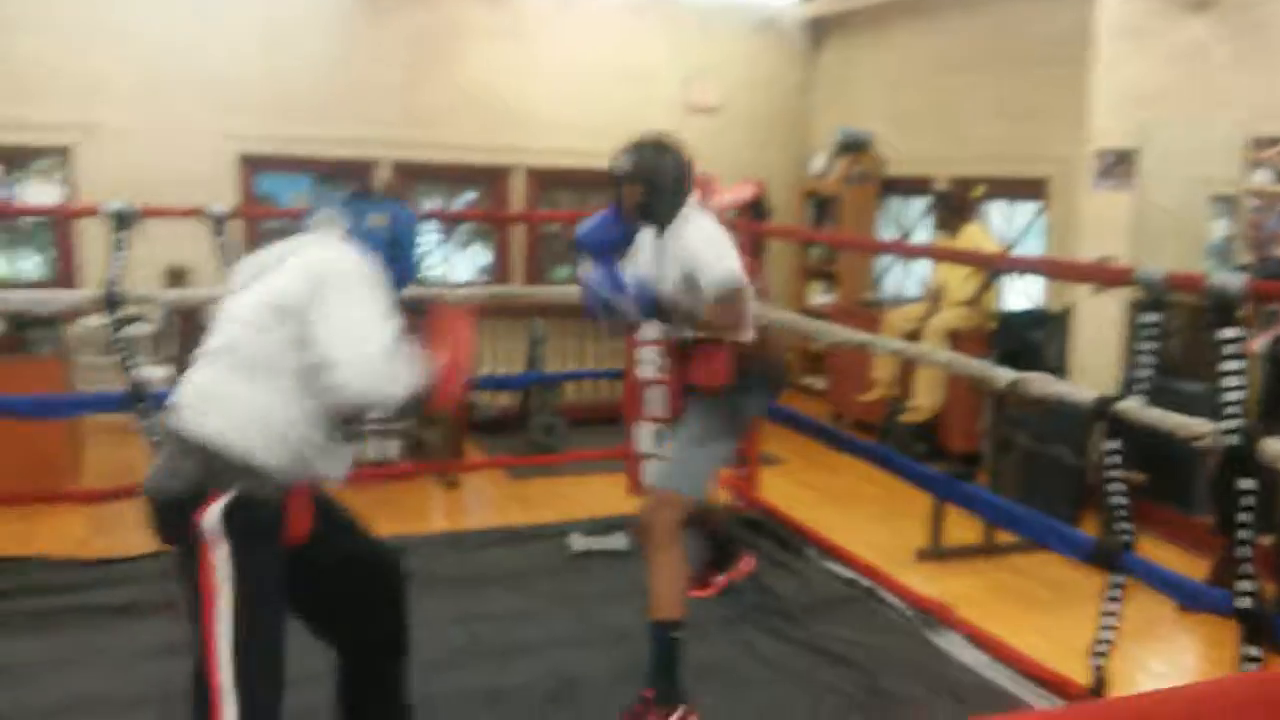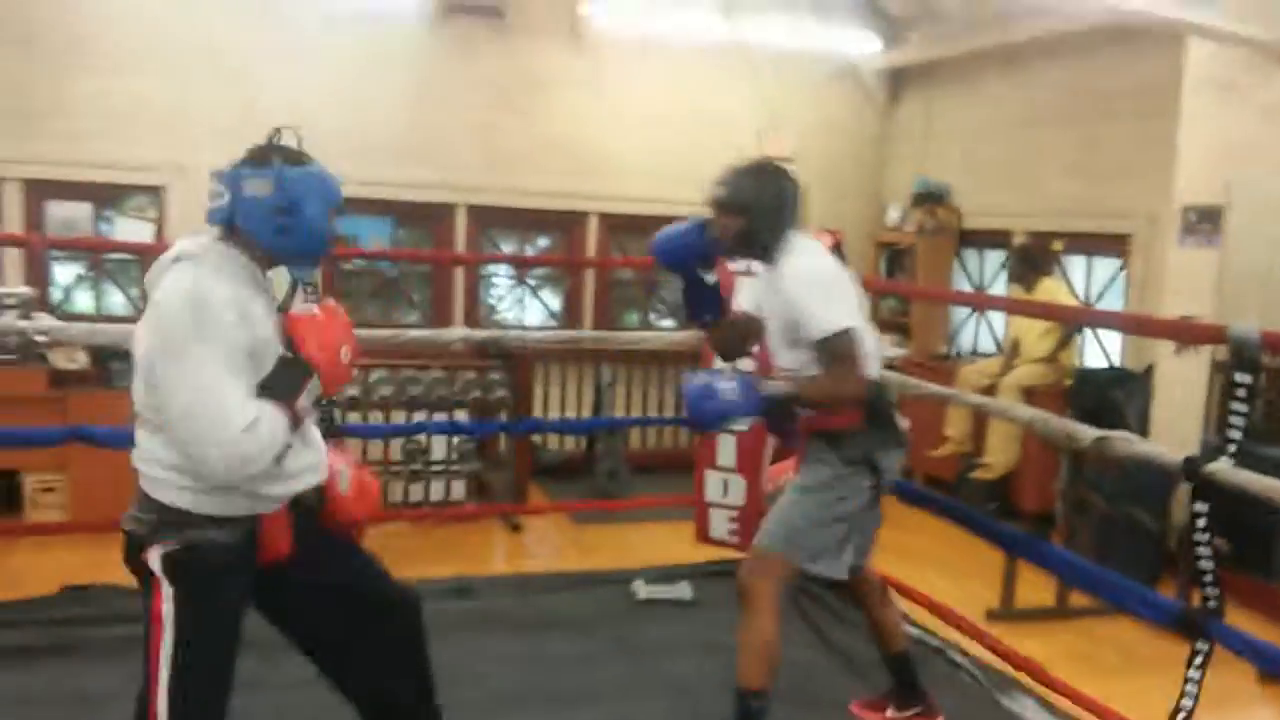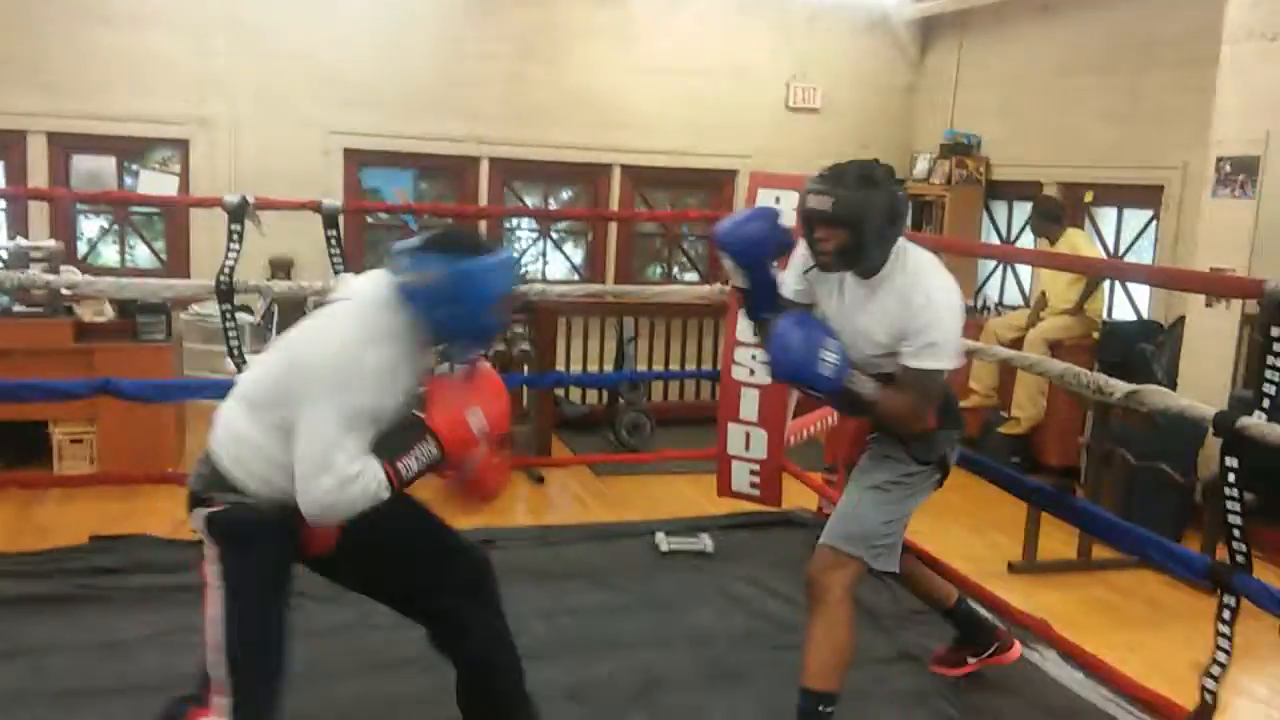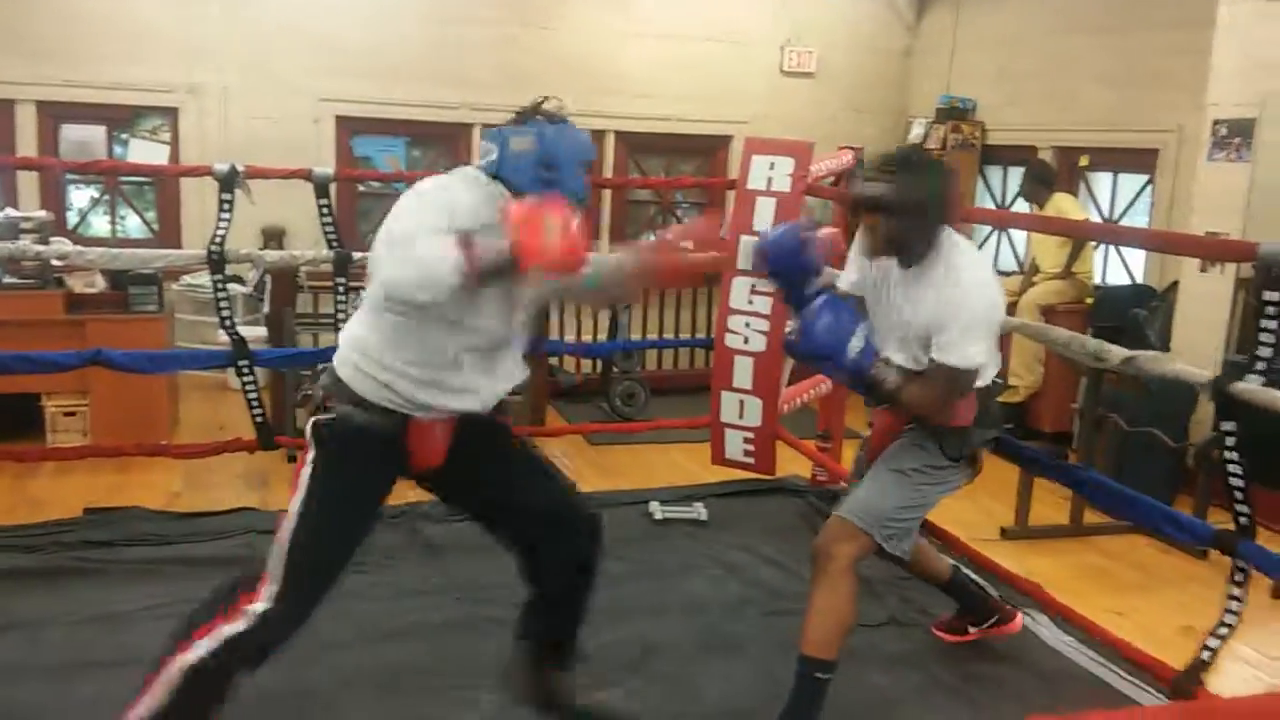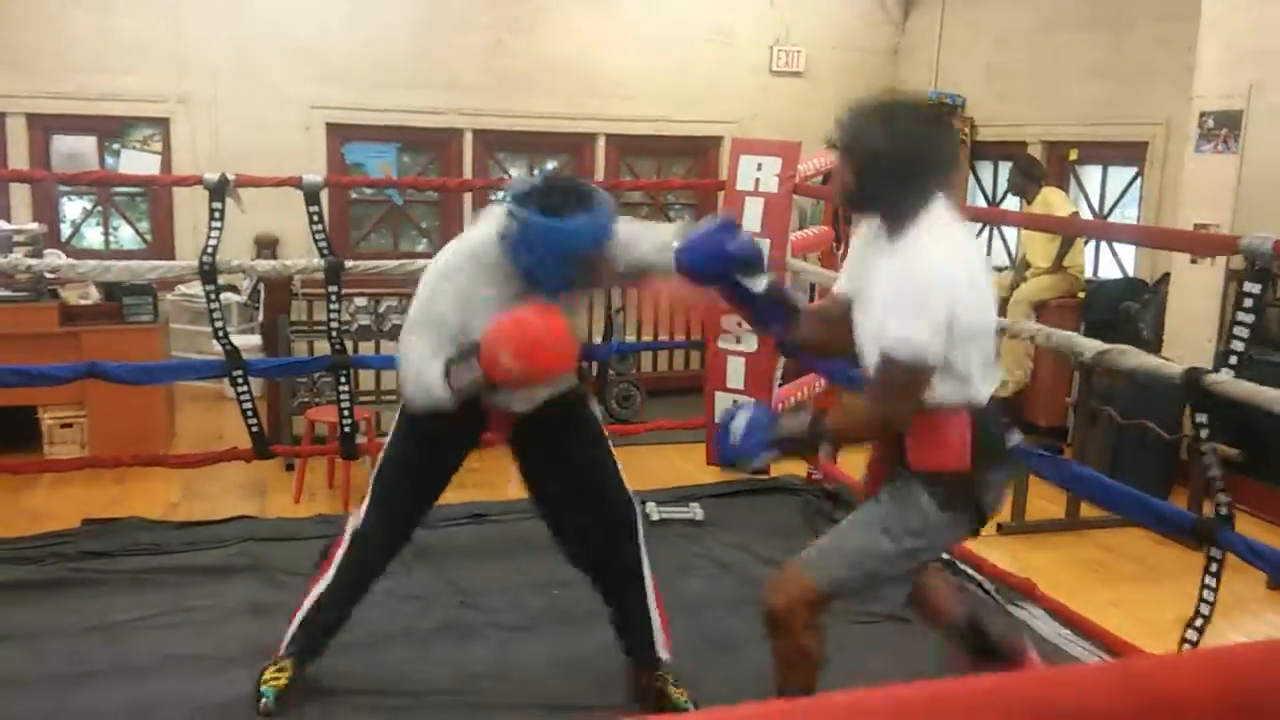
dt=0.5s
person 1, frame 1
left shoulder: (698, 237)
right shoulder: (650, 235)
left elbow: (732, 319)
right elbow: (619, 309)
left wrist: (660, 304)
right wrist: (606, 267)
left hip: (724, 388)
right hip: (695, 380)
left knee: (658, 518)
right knee: (678, 493)
right ankle: (727, 552)
person 1, frame 2
left shoulder: (805, 275)
right shoulder: (778, 266)
left elbow: (853, 382)
right elbow: (735, 338)
left wrist: (765, 397)
right wrist: (693, 281)
left hip: (849, 444)
right hip: (849, 441)
left knee: (760, 579)
right knee: (852, 569)
person 1, frame 3
left shoulder: (928, 294)
right shoulder: (817, 257)
left elbow: (913, 411)
right elbow: (782, 324)
left wrist: (841, 375)
right wrist: (754, 276)
left hip: (910, 439)
right hip: (873, 425)
left knee: (829, 576)
right knee: (879, 545)
right ankle: (982, 638)
person 1, frame 4
left shoulder: (972, 291)
right shoulder: (882, 241)
left elbow: (933, 401)
right elbow: (845, 307)
left wrist: (865, 362)
right wrist: (798, 282)
left hip: (940, 435)
right hip: (893, 412)
left knee: (838, 549)
right knee: (888, 533)
right ankle: (985, 609)
person 1, frame 5
left shoulder: (933, 269)
right shoulder: (884, 228)
left elbow: (886, 410)
right elbow: (829, 329)
left wrist: (784, 429)
right wrist: (744, 288)
left hip: (945, 473)
right hip: (916, 448)
left knee: (788, 601)
right knee: (901, 561)
right ankle: (995, 649)
person 2, frame 1
left shoulder: (302, 268)
right shoulder: (348, 271)
right elbow: (364, 377)
right wrist: (427, 364)
left hip: (258, 481)
right hip: (221, 487)
left knee: (371, 588)
person 2, frame 2
left shoulder: (242, 279)
right shoulder: (193, 294)
right elbow: (228, 450)
left wrist: (321, 467)
right wrist: (304, 371)
left hip: (276, 516)
right hip: (196, 534)
left knee: (388, 624)
person 2, frame 3
left shoulder: (403, 312)
right shoulder: (356, 343)
right elbow: (327, 494)
left wrist: (464, 441)
right wrist: (433, 445)
left hip: (333, 478)
right hip: (252, 505)
left knee: (460, 577)
person 2, frame 4
left shoulder: (529, 220)
right shoulder: (446, 198)
left elbow: (573, 267)
right elbow: (402, 274)
left wrist: (638, 263)
right wrist: (502, 249)
left hip: (461, 424)
right hip: (368, 419)
left knee: (568, 531)
right knee: (283, 594)
person 2, frame 5
left shoulder: (581, 242)
right shoulder: (459, 268)
right elbow: (418, 378)
left wrist: (706, 240)
right wrist: (485, 366)
left hip: (547, 393)
right hip: (451, 399)
left knee: (612, 519)
right knee: (380, 526)
left ankle: (651, 670)
right ankle: (296, 654)
person 3, frame 1
left shoulder: (975, 233)
right shoulder: (943, 240)
left wrist: (976, 297)
right wrist: (932, 301)
left hip: (975, 307)
right hip: (945, 302)
left knee: (935, 326)
right knee: (893, 317)
left ankle: (926, 404)
right ankle: (886, 383)
person 3, frame 2
left shoulder: (1053, 288)
right shoulder: (1018, 292)
left wrist: (1053, 354)
right wrist: (1008, 359)
left hip: (1052, 364)
right hip: (1022, 358)
left knee: (1010, 383)
right knee: (968, 373)
left ankle: (998, 463)
right ankle: (959, 439)
person 3, frame 3
left shoulder: (1076, 238)
right shoulder: (1046, 246)
left wrist: (1077, 306)
right wrist: (1035, 311)
left hip: (1082, 316)
right hip: (1050, 311)
left knee: (1036, 336)
right knee: (994, 326)
left ankle: (1025, 416)
right ankle: (984, 392)
person 3, frame 4
left shoulder: (1062, 202)
right shoulder: (1037, 210)
left wrist: (1066, 271)
right wrist: (1027, 276)
left hip: (1074, 280)
right hip: (1044, 276)
left knee: (1029, 302)
left ankle: (1024, 384)
person 3, frame 5
left shoulder: (1051, 196)
right shoulder: (1027, 205)
left wrist: (1055, 266)
right wrist: (1018, 272)
left hip: (1066, 272)
right hip: (1035, 271)
left knee: (1020, 297)
left ankle: (1013, 379)
